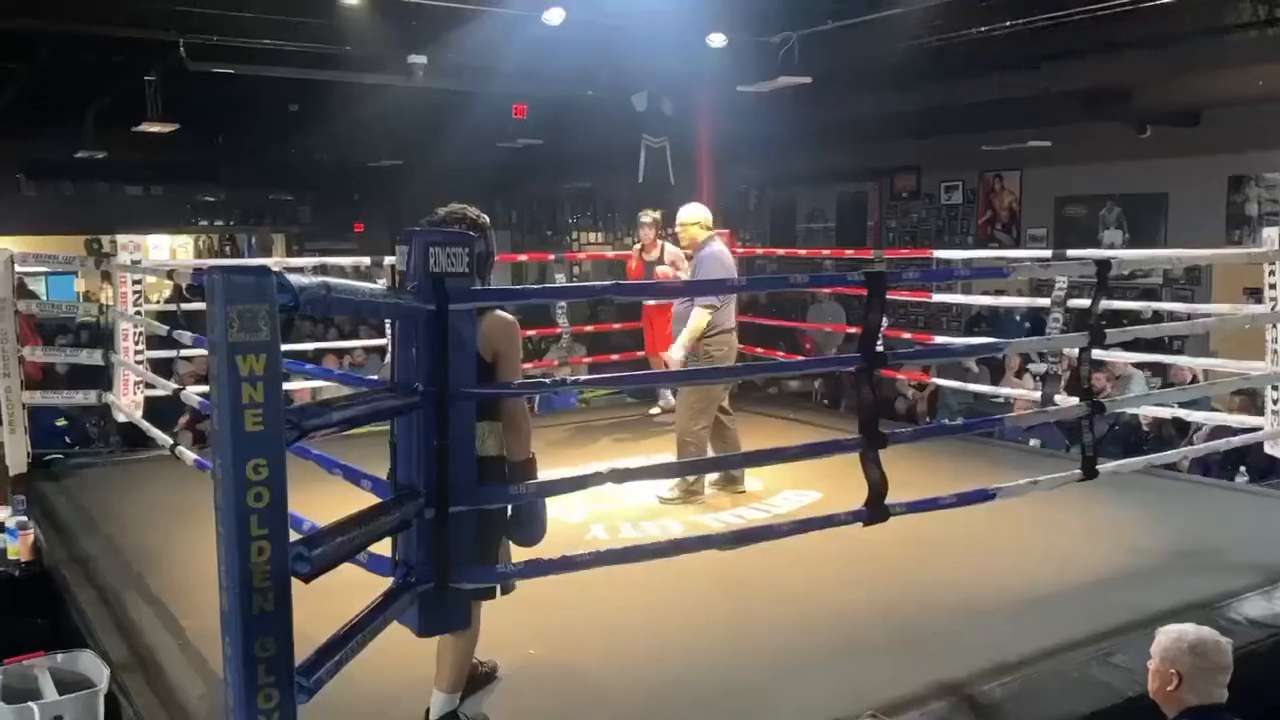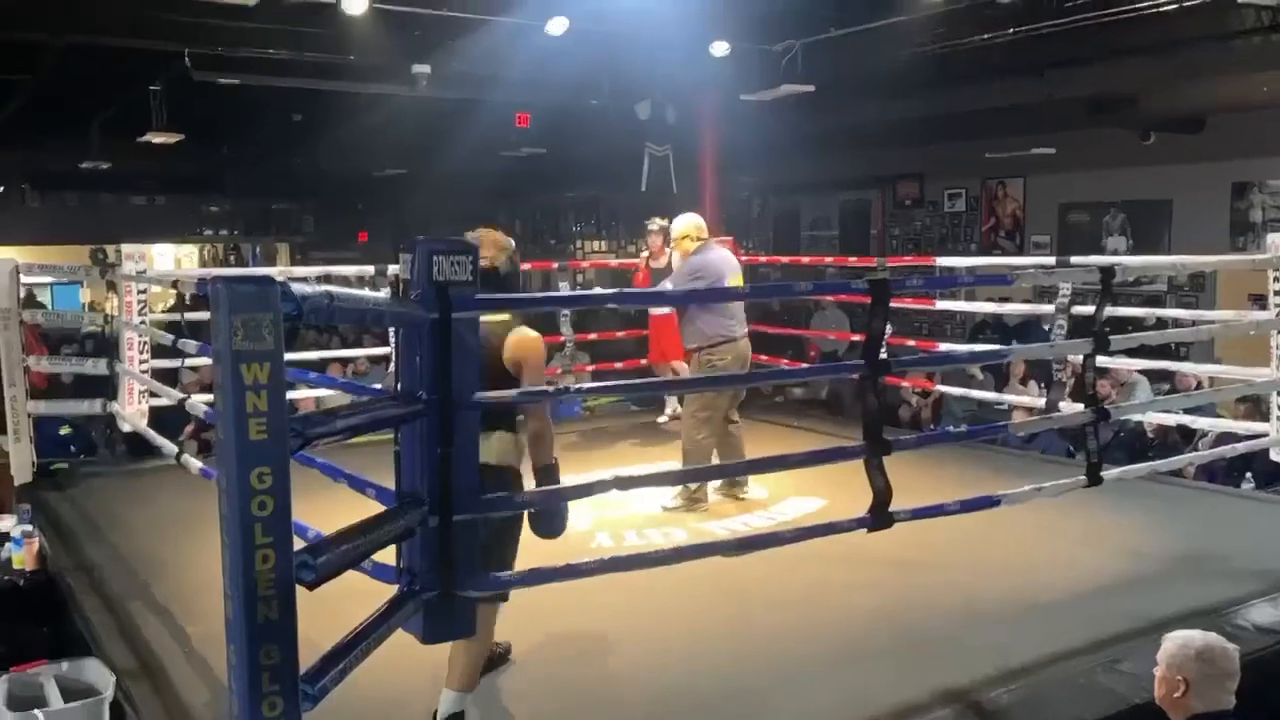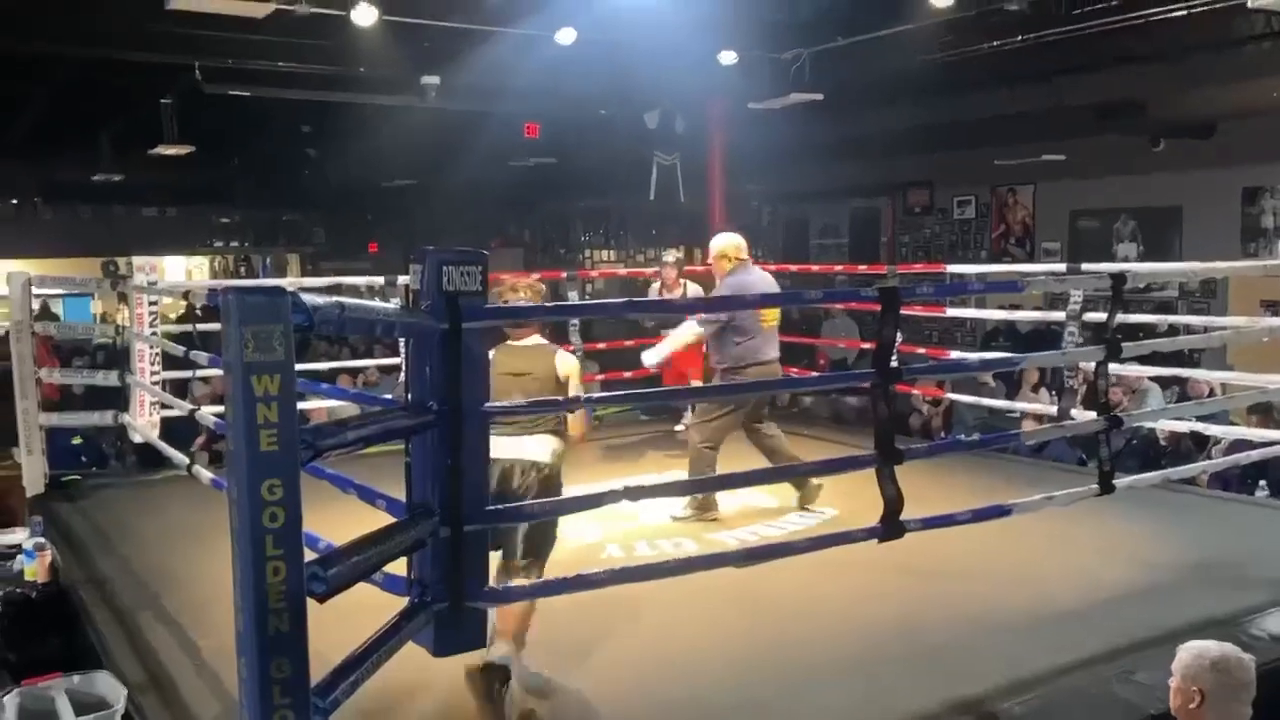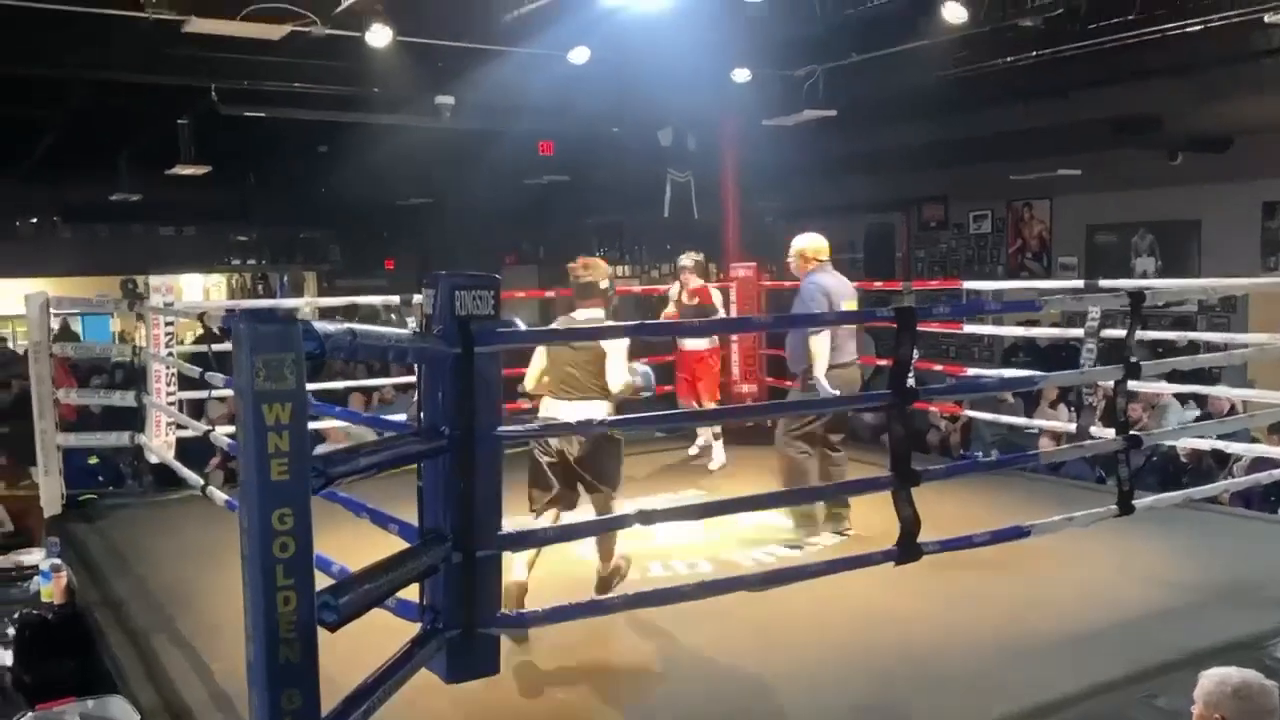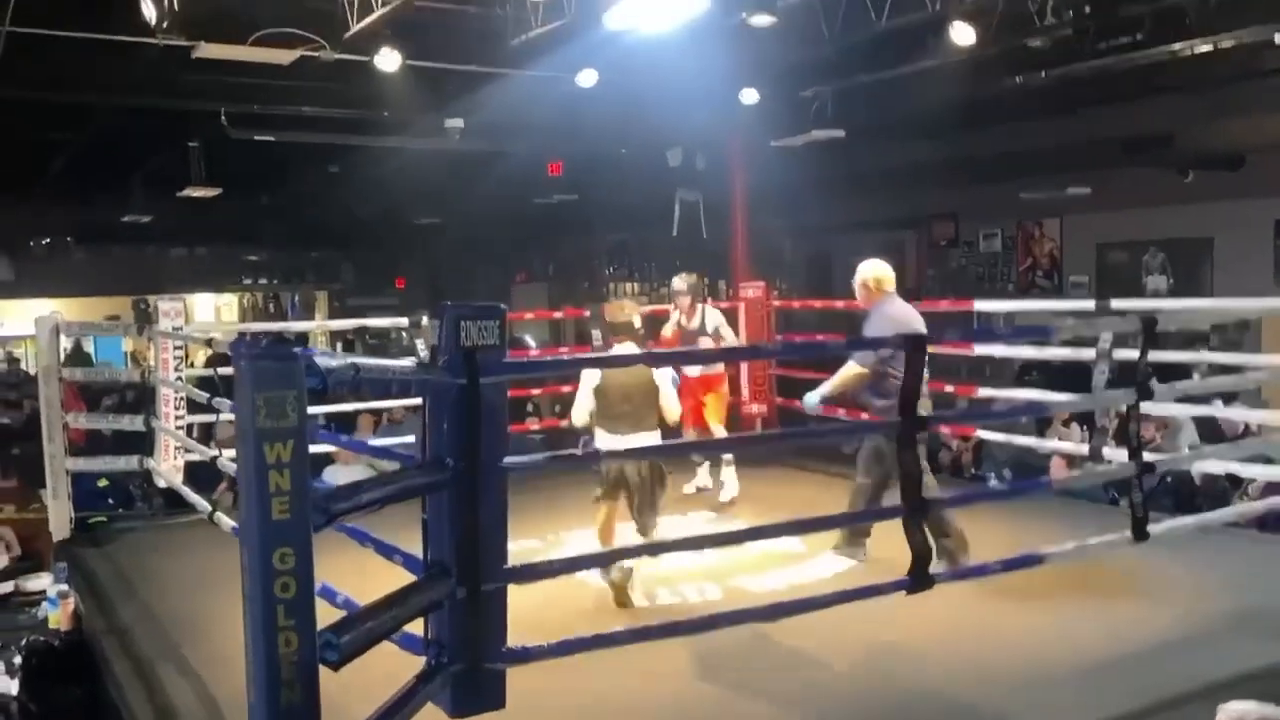
dt=0.3s
person 1, frame 1
right shoulder: (498, 325)
right elbow: (513, 412)
right wrist: (525, 479)
right hip: (477, 464)
right knee: (465, 589)
left ankle: (461, 670)
person 1, frame 2
right shoulder: (524, 340)
right elbow: (536, 426)
right wrist: (547, 480)
right hip: (493, 468)
right knee: (486, 594)
left ankle: (479, 650)
person 1, frame 3
left shoulder: (485, 360)
right shoulder: (563, 362)
right elbow: (577, 430)
left hip: (487, 462)
right hip: (535, 467)
left knee: (511, 561)
right knee: (526, 575)
left ankle: (500, 654)
right ankle: (497, 666)
person 1, frame 4
left shoulder: (555, 328)
left elbow: (530, 384)
right elbow: (616, 385)
right wrist: (636, 381)
left hip: (552, 424)
right hip: (594, 426)
left knee: (544, 512)
right knee: (604, 502)
left ankle: (518, 582)
right ankle: (606, 572)
person 1, frame 5
left shoulder: (595, 369)
right shoulder: (656, 367)
left elbow: (579, 419)
right elbow: (672, 416)
right wrist: (671, 394)
left hip: (608, 453)
right hip: (644, 453)
left knee: (607, 500)
right knee: (645, 524)
left ankle: (609, 564)
right ankle: (621, 574)
person 2, frame 1
left shoulder: (711, 255)
right shoulder: (706, 254)
left elbow: (705, 308)
right elbow: (697, 297)
left wrist: (680, 345)
left hip: (708, 346)
right hip: (716, 344)
left knee: (692, 415)
right knee: (719, 411)
left ankle: (691, 485)
right ankle: (732, 476)
person 2, frame 2
left shoulder: (699, 264)
right shoulder: (725, 257)
left hip: (716, 353)
right hip: (737, 347)
left knee: (697, 423)
right knee: (726, 416)
left ankle: (694, 493)
right ankle: (736, 481)
person 2, frame 3
left shoulder: (733, 286)
right shoulder: (767, 280)
left elbow: (698, 326)
left wrist: (660, 352)
left hip: (740, 373)
right hip: (769, 367)
left knee: (703, 433)
right knee: (760, 427)
left ankle: (702, 504)
right ankle: (805, 484)
person 2, frame 4
left shoulder: (812, 286)
right shoulder: (843, 284)
left elbow: (818, 333)
left wrist: (819, 375)
left hip: (824, 378)
right hip: (847, 372)
left knee: (791, 440)
right knee: (830, 445)
left ankle: (806, 521)
right ankle: (838, 516)
person 2, frame 5
left shoulder: (884, 317)
right shoulder: (903, 311)
left elbow: (861, 365)
left wrist: (820, 392)
left hip: (899, 409)
right knee: (870, 474)
left ankle: (952, 550)
right ankle: (853, 541)
person 3, frame 1
left shoulder: (670, 251)
right shoulder: (637, 251)
left elbow: (690, 275)
right elbow: (633, 282)
left wrist: (674, 275)
right wrist: (633, 263)
left hip: (667, 307)
right hip: (648, 308)
left knee: (665, 352)
right knee: (653, 355)
right ankle: (666, 397)
person 3, frame 2
left shoulder: (677, 259)
right shoulder: (644, 259)
right elbow: (639, 290)
right wrist: (639, 272)
left hip: (674, 316)
right hip: (655, 317)
left knee: (676, 362)
right knee: (658, 362)
right ankle: (672, 405)
person 3, frame 3
left shoulder: (693, 289)
right shoulder: (655, 289)
right elbow: (649, 321)
left hip: (690, 342)
left knee: (695, 382)
right knee: (671, 384)
right ankle: (687, 415)
person 3, frame 4
left shoulder: (710, 293)
right shoulder: (675, 291)
left wrist: (709, 302)
right wrist: (668, 315)
left hip: (706, 352)
right hip: (683, 352)
left knee: (707, 401)
right knee: (684, 398)
left ankle: (718, 451)
right ankle: (703, 433)
person 3, frame 5
left shoulder: (712, 315)
right shoulder: (675, 316)
left elbow: (734, 344)
right elbow: (673, 344)
left wrist: (716, 346)
right wrist: (667, 339)
left hip: (713, 378)
right hip: (688, 380)
left knee: (715, 426)
right knee: (690, 430)
left ankle: (729, 476)
right ankle: (702, 475)
